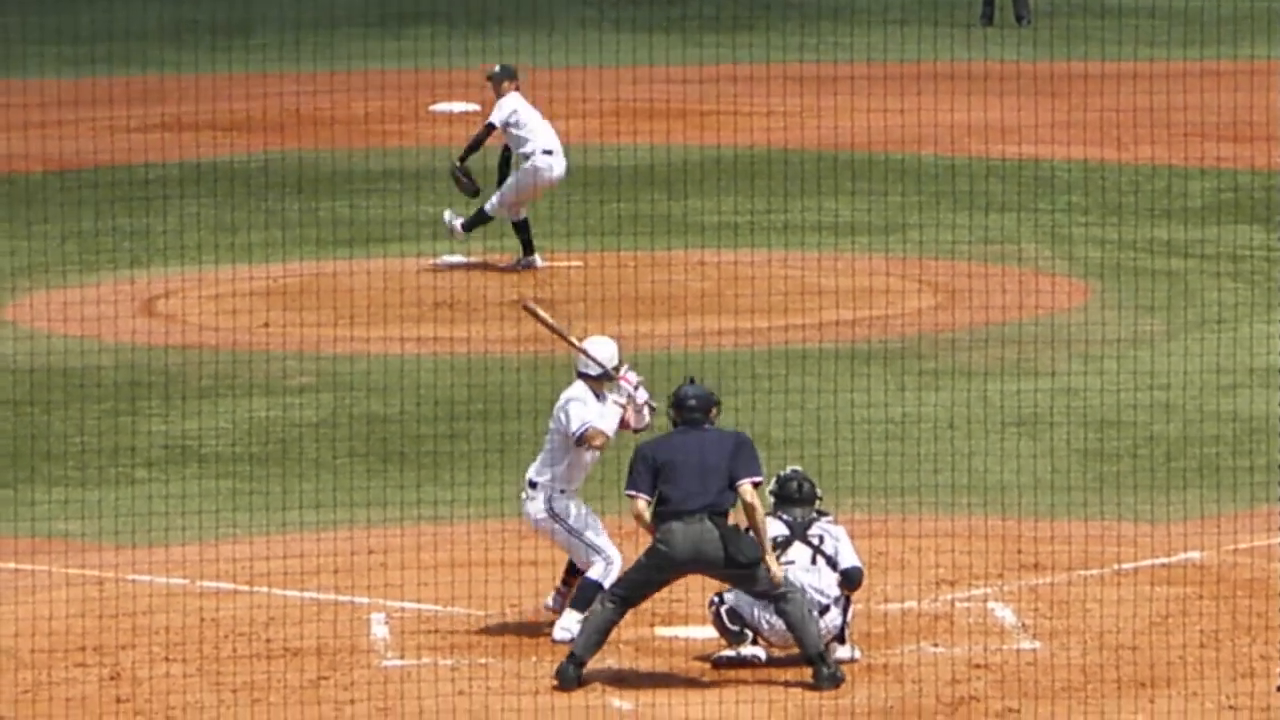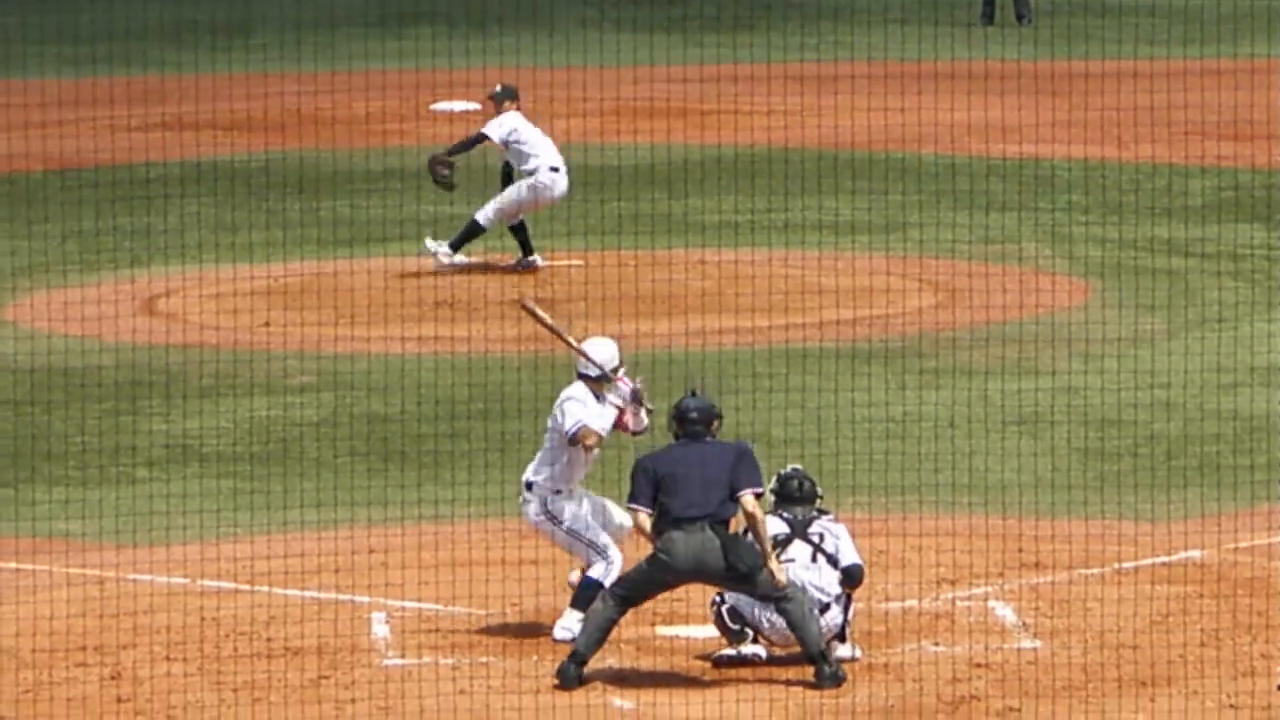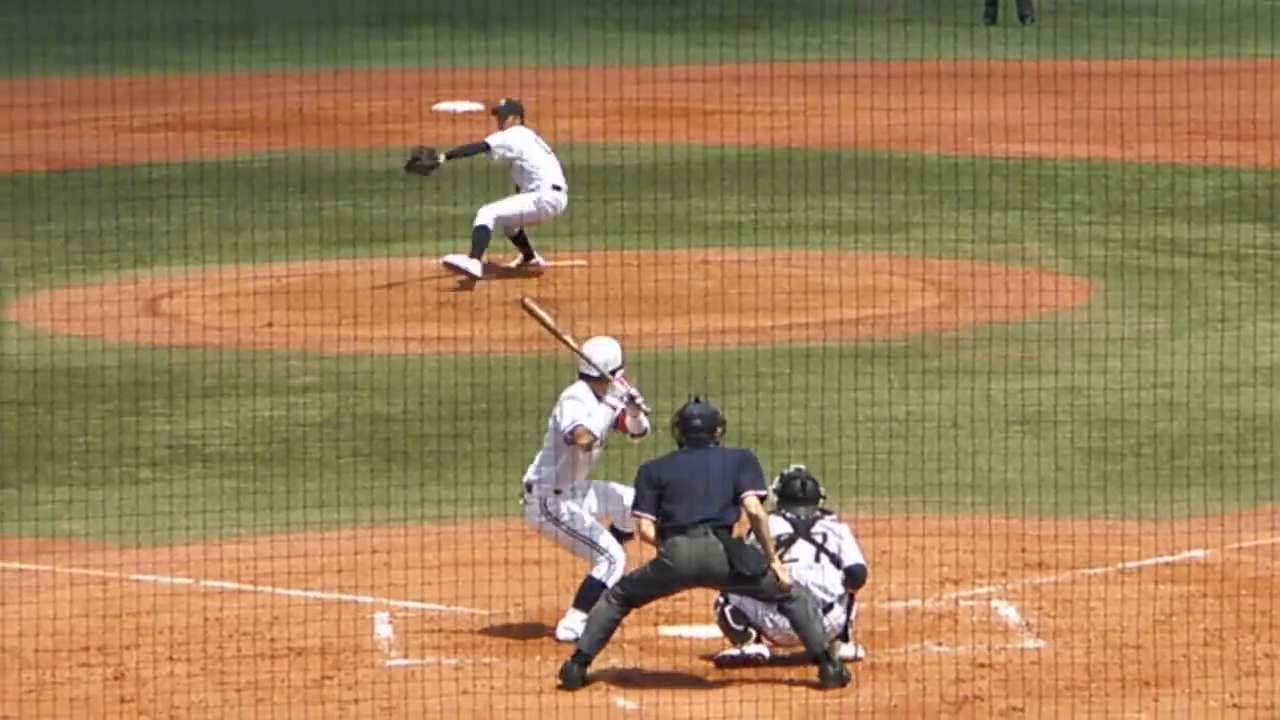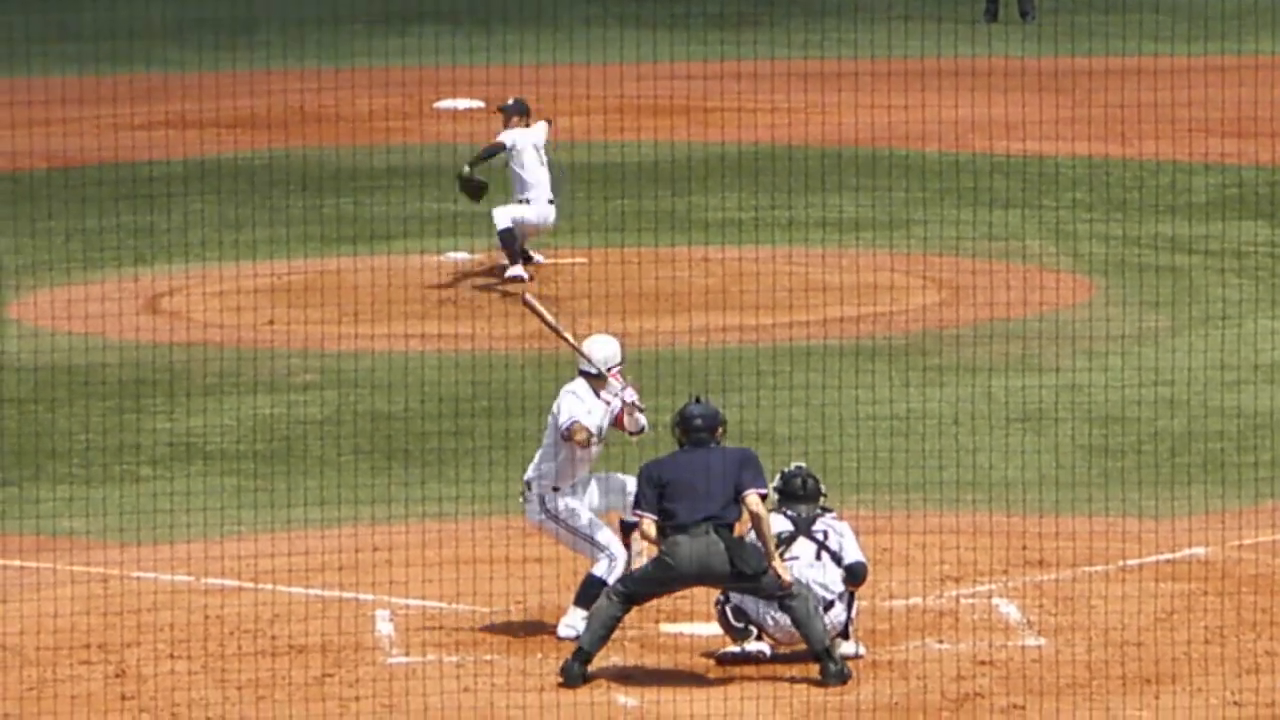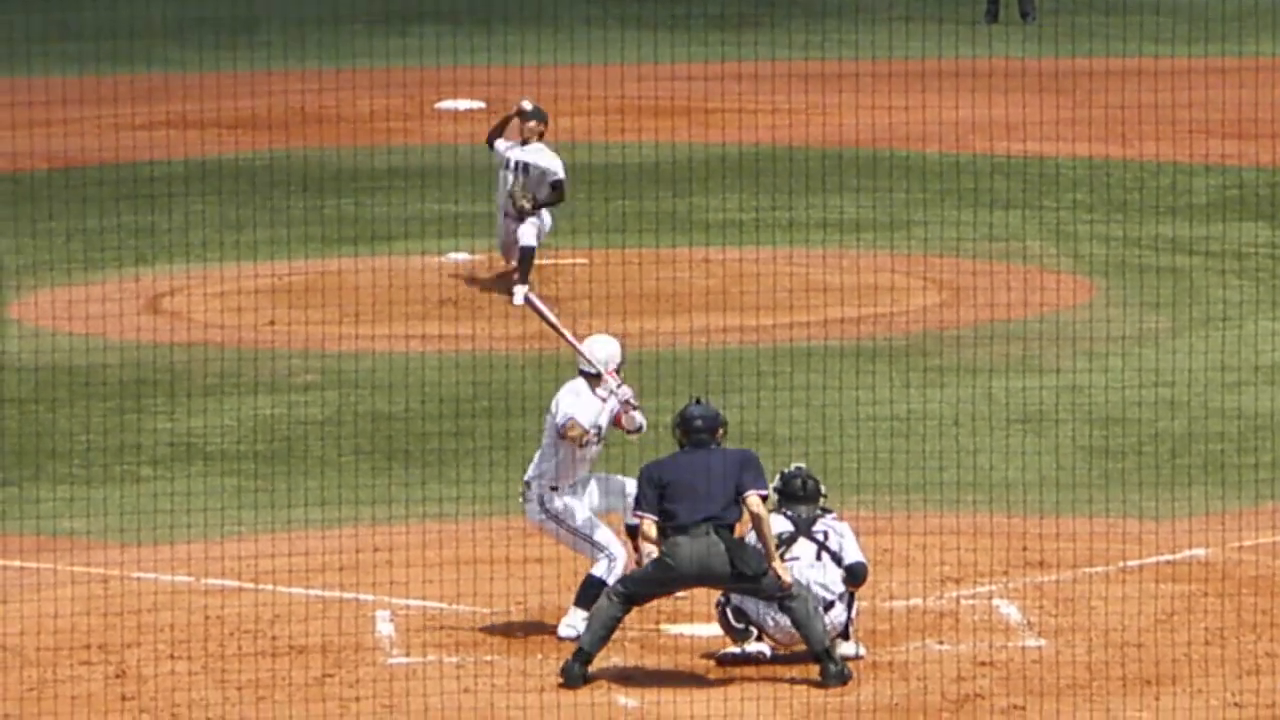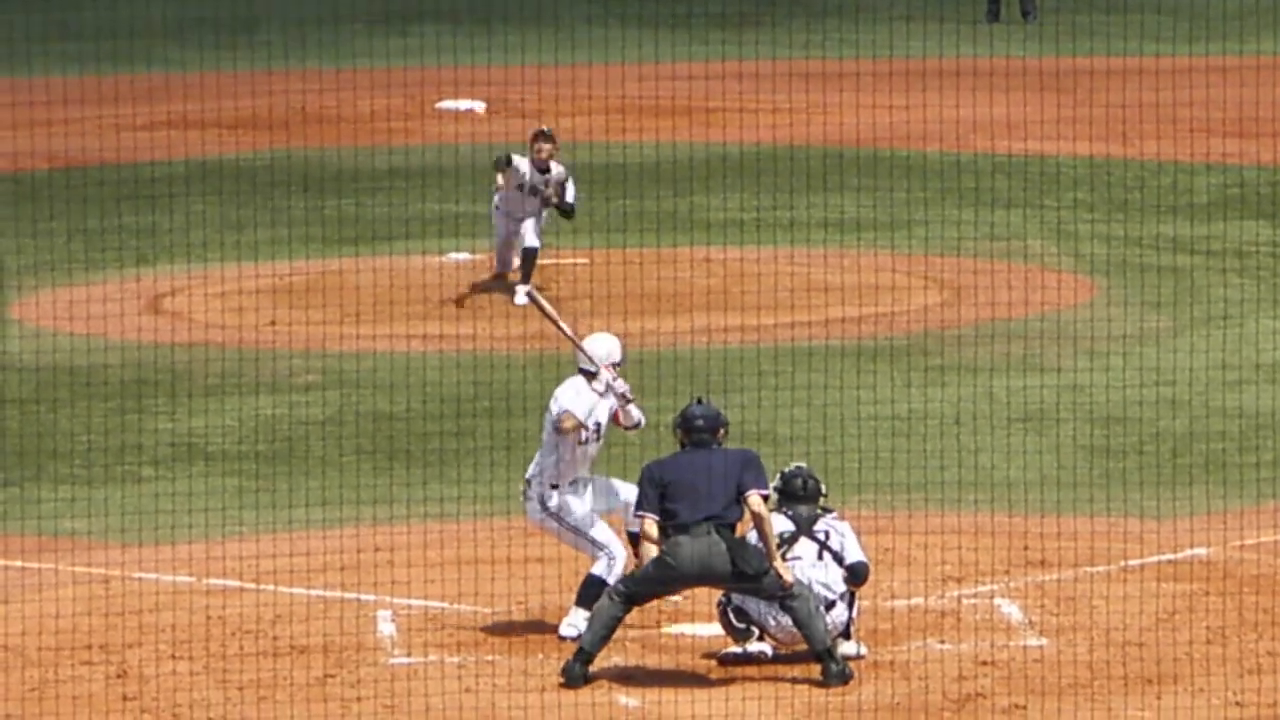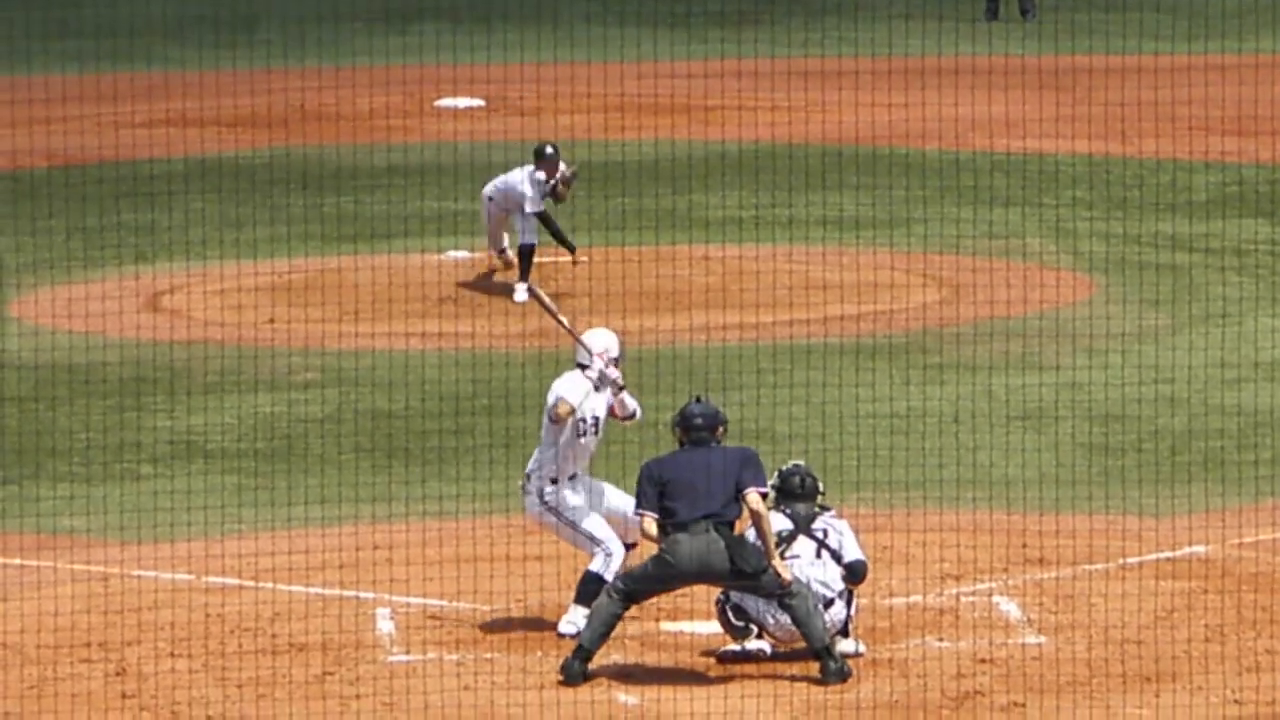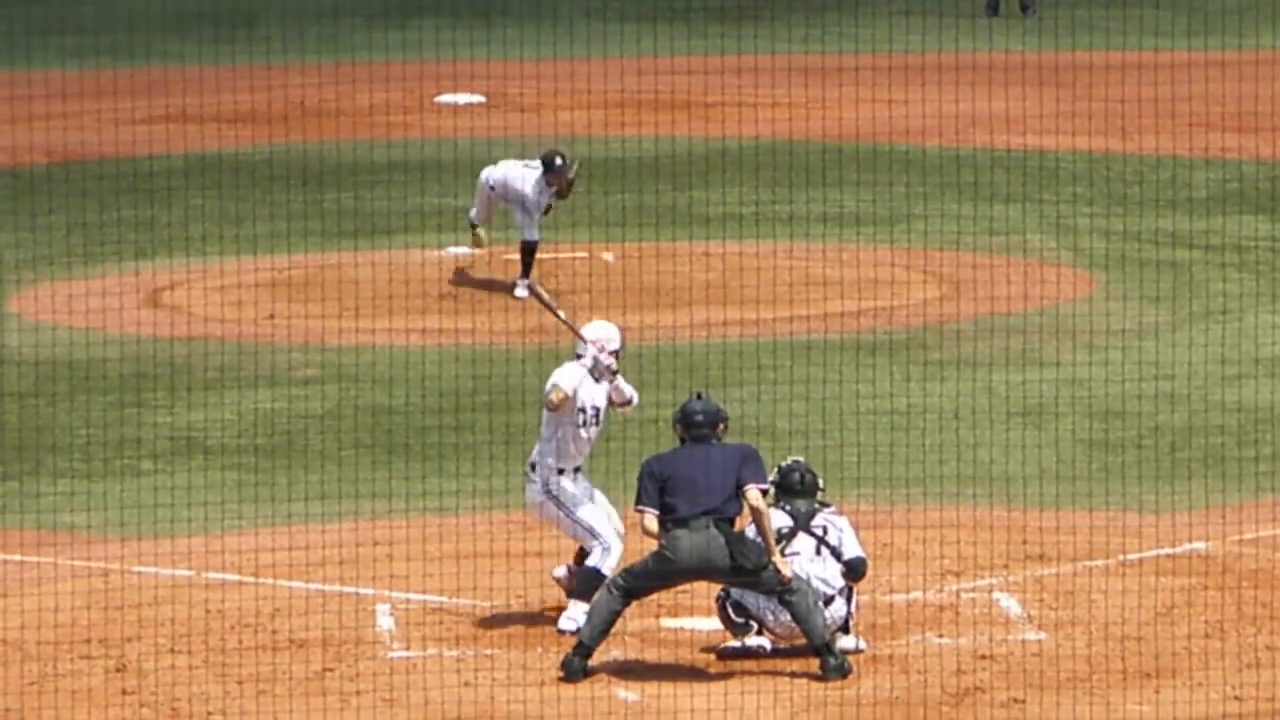
dt=0.1s
person 1, frame 1
left shoulder: (602, 397)
right shoulder: (575, 400)
left elbow: (637, 425)
right elbow: (596, 441)
left wrist: (638, 405)
right wrist: (619, 400)
left hip: (561, 494)
right hip: (549, 500)
left knee: (596, 542)
right knee: (608, 559)
left ankle: (565, 598)
right ankle: (568, 625)
person 1, frame 2
left shoulder: (600, 398)
right shoulder: (574, 400)
left elbow: (636, 428)
right elbow: (589, 441)
left wrist: (636, 407)
right wrist: (615, 401)
left hip: (563, 493)
right hip: (546, 500)
left knee: (620, 524)
right knee: (609, 559)
left ankle: (587, 583)
right ankle: (569, 625)
person 1, frame 3
left shoulder: (604, 397)
right shoulder: (574, 399)
left elbow: (638, 431)
right elbow: (583, 440)
left wrist: (635, 409)
right wrist: (611, 402)
left hip: (571, 491)
right hip: (548, 501)
left knee: (631, 501)
right knee: (611, 558)
left ankle: (623, 572)
right ankle: (572, 625)
person 1, frame 4
left shoulder: (602, 394)
right shoulder: (573, 395)
left elbow: (636, 429)
right elbow: (579, 437)
left wrist: (632, 407)
right wrist: (608, 399)
left hip: (573, 487)
right hip: (549, 498)
left knee: (634, 491)
right knee: (611, 556)
left ankle: (633, 561)
right ankle: (573, 623)
person 1, frame 5
left shoulder: (604, 395)
right shoulder: (571, 393)
left elbow: (635, 428)
right elbow: (572, 433)
left wrist: (628, 405)
right wrist: (601, 396)
left hip: (576, 487)
right hip: (549, 499)
left knee: (634, 493)
right knee: (613, 556)
right ankle: (574, 623)
person 1, frame 6
left shoulder: (603, 393)
right shoulder: (570, 390)
left elbow: (633, 424)
right elbow: (567, 426)
left wrist: (624, 399)
right wrist: (597, 389)
left hip: (576, 486)
right hip: (549, 497)
left knee: (635, 499)
right knee: (612, 555)
right ankle: (575, 623)
person 1, frame 7
left shoulder: (601, 389)
right shoulder: (569, 383)
left elbow: (630, 414)
right elbow: (559, 414)
left wrist: (617, 386)
right wrist: (590, 377)
left hip: (573, 484)
right hip: (549, 492)
left knee: (632, 516)
right knee: (610, 550)
left ankle: (612, 578)
right ankle: (574, 619)
person 1, frame 8
left shoulder: (600, 379)
right shoulder: (567, 373)
left elbow: (628, 400)
right elbow: (553, 401)
left wrist: (612, 374)
right wrist: (586, 364)
left hip: (570, 477)
right hip: (550, 482)
left knee: (613, 527)
right knee: (608, 545)
left ankle: (572, 575)
right ankle: (574, 616)
person 2, frame 1
left shoulder: (650, 448)
right shoulder: (736, 441)
left elbow: (639, 508)
right elbow: (749, 498)
right wrist: (766, 552)
left hip: (671, 540)
right hip: (716, 538)
left knee: (615, 597)
right knee: (784, 592)
left ankle: (572, 667)
right ankle: (823, 667)
person 2, frame 2
left shoulder: (651, 461)
right shoulder: (737, 452)
left elbow: (641, 521)
right elbow: (750, 508)
right wrist: (769, 558)
left hip: (672, 548)
right hip: (718, 547)
left knee: (614, 597)
right knee: (786, 592)
left ankle: (573, 666)
right ankle: (825, 667)
person 2, frame 3
left shoulder: (654, 468)
right shoulder: (740, 458)
left elbow: (645, 528)
right elbow: (754, 510)
right wrist: (773, 560)
left hip: (675, 555)
right hip: (720, 552)
left knee: (618, 597)
right knee: (790, 593)
left ankle: (577, 665)
right ankle: (829, 666)
person 2, frame 4
left shoulder: (654, 468)
right shoulder: (742, 457)
left elbow: (646, 527)
right elbow: (755, 508)
right wrist: (774, 559)
left hip: (676, 553)
right hip: (722, 551)
left knee: (618, 594)
right knee: (791, 591)
left ankle: (577, 664)
right ankle: (831, 664)
person 2, frame 5
left shoulder: (655, 469)
right shoulder: (742, 459)
left elbow: (647, 529)
right elbow: (756, 509)
right wrist: (774, 559)
left hip: (676, 555)
right hip: (722, 552)
left knee: (619, 595)
right knee: (791, 592)
left ankle: (578, 664)
right ankle: (830, 665)
person 2, frame 6
left shoulder: (656, 469)
right shoulder: (744, 458)
left elbow: (648, 529)
right elbow: (757, 508)
right wrist: (775, 559)
left hip: (677, 554)
right hip: (723, 552)
left knee: (619, 595)
right knee: (793, 591)
left ankle: (578, 665)
right ankle: (832, 665)
person 2, frame 7
left shoulder: (656, 467)
right shoulder: (742, 456)
left elbow: (647, 527)
right elbow: (756, 506)
right wrist: (774, 557)
left hip: (676, 552)
right hip: (722, 549)
left knee: (618, 593)
right knee: (790, 589)
left ankle: (578, 662)
right ankle: (830, 662)
person 2, frame 8
left shoulder: (656, 464)
right shoulder: (743, 453)
left elbow: (648, 523)
right elbow: (756, 502)
right wrist: (774, 554)
left hip: (676, 548)
right hip: (722, 546)
left knee: (617, 589)
right knee: (791, 586)
left ankle: (578, 659)
right ankle: (830, 659)
person 3, frame 1
left shoulder: (763, 528)
right shoulder: (833, 529)
right elbow: (854, 579)
left hip: (776, 628)
right hip: (825, 627)
left knee: (721, 602)
right knee: (842, 590)
left ankle: (746, 645)
right ankle: (838, 645)
person 3, frame 2
left shoulder: (763, 527)
right shoulder: (834, 528)
right elbow: (855, 577)
left hip: (777, 626)
right hip: (825, 625)
left knee: (722, 602)
right knee: (844, 589)
left ankle: (746, 644)
right ankle: (839, 644)
person 3, frame 3
left shoulder: (766, 526)
right shoulder: (837, 527)
right elbow: (858, 576)
left hip: (780, 626)
right hip: (828, 625)
left knee: (726, 602)
right knee: (846, 590)
left ankle: (750, 644)
right ankle: (842, 643)
person 3, frame 4
left shoulder: (767, 524)
right shoulder: (837, 526)
right elbow: (858, 574)
left hip: (781, 624)
right hip: (829, 623)
left knee: (727, 600)
right knee: (847, 588)
left ankle: (751, 641)
right ankle: (842, 640)
person 3, frame 5
left shoulder: (766, 525)
right shoulder: (837, 526)
right elbow: (858, 574)
left hip: (781, 625)
right hip: (829, 624)
left knee: (727, 602)
right knee: (846, 588)
left ankle: (751, 642)
right ankle: (842, 641)
person 3, frame 6
right shoulder: (838, 526)
right elbow: (859, 574)
left hip: (782, 625)
right hip: (830, 623)
left knee: (729, 602)
right knee: (847, 588)
left ankle: (753, 642)
right ankle: (843, 641)
person 3, frame 7
right shoulder: (836, 524)
right elbow: (858, 572)
left hip: (780, 622)
right hip: (829, 621)
left knee: (727, 598)
right knee: (845, 585)
left ankle: (751, 640)
right ankle: (842, 639)
person 3, frame 8
right shoulder: (836, 521)
right elbow: (857, 569)
left hip: (781, 620)
right hip: (828, 618)
left knee: (727, 595)
right knee: (845, 581)
left ankle: (752, 637)
right ankle: (842, 635)
person 4, frame 1
left shoulder: (508, 103)
right shoulder: (521, 109)
left elbow: (485, 133)
right elbow: (507, 152)
left wrist: (461, 158)
right wrist: (502, 189)
left hip: (543, 163)
right hip: (555, 165)
left knee: (499, 201)
right knee: (513, 204)
left ankle: (463, 228)
right ankle: (530, 257)
person 4, frame 2
left shoulder: (507, 120)
right shoulder: (516, 126)
left elbow: (476, 140)
right elbow: (508, 169)
left wrist: (445, 154)
right wrist: (504, 199)
left hip: (545, 180)
right hip: (555, 180)
left knee: (492, 210)
right knee: (508, 210)
left ankle: (450, 251)
right ankle: (529, 257)
person 4, frame 3
left shoulder: (508, 136)
right shoulder: (527, 135)
left elbow: (477, 147)
left wrist: (445, 156)
left hip: (549, 198)
right hip: (556, 197)
left knee: (486, 214)
right knee: (507, 219)
left ankle: (474, 263)
right ankle: (531, 258)
person 4, frame 4
left shoulder: (515, 136)
right shoulder: (535, 133)
left elbow: (495, 147)
right elbow: (545, 123)
left wrist: (469, 166)
left hip: (538, 211)
right hip: (538, 210)
left knee: (500, 215)
left ankle: (517, 267)
right ankle: (527, 258)
person 4, frame 5
left shoulder: (549, 158)
right shoulder: (508, 148)
left elbow: (560, 194)
right elbow: (490, 140)
left wrist: (533, 205)
right wrist: (509, 117)
left hip: (535, 216)
right hip: (509, 216)
left knee: (527, 236)
right knee: (509, 254)
left ankle: (521, 286)
person 4, frame 6
left shoulder: (561, 175)
right shoulder: (521, 166)
left elbow: (569, 213)
right elbow: (502, 161)
left wrist: (556, 202)
right wrist: (500, 175)
left hip: (532, 216)
right hip: (504, 213)
left knee: (530, 238)
right knee: (503, 260)
left ankle: (522, 287)
person 4, frame 7
left shoulder: (560, 168)
right shoulder: (531, 186)
left elbow: (559, 197)
right elbow: (546, 221)
left wrist: (560, 192)
right wrist: (570, 247)
left hip: (518, 203)
right hip: (496, 198)
left knee: (528, 234)
left ankle: (522, 284)
right ankle: (502, 251)
person 4, frame 8
left shoulder: (560, 169)
right shoulder: (536, 190)
left wrist: (565, 189)
right hip: (493, 182)
left knee: (530, 229)
right knee: (481, 215)
left ankle: (523, 280)
right ankle: (475, 227)
